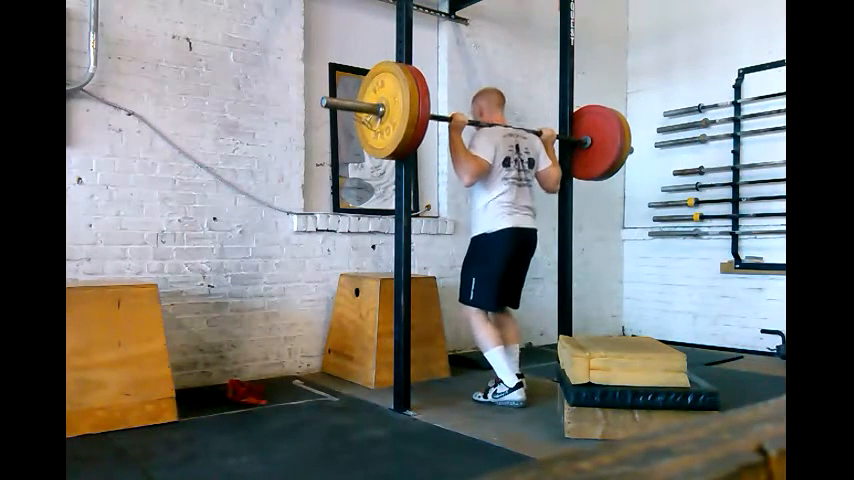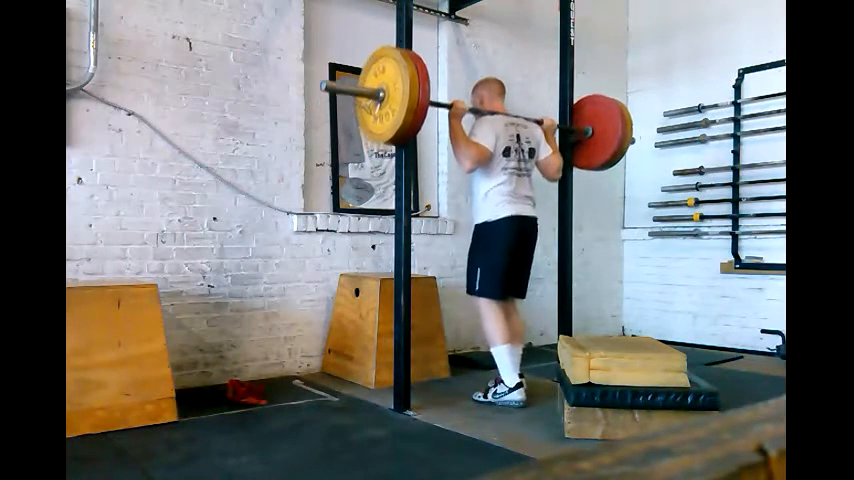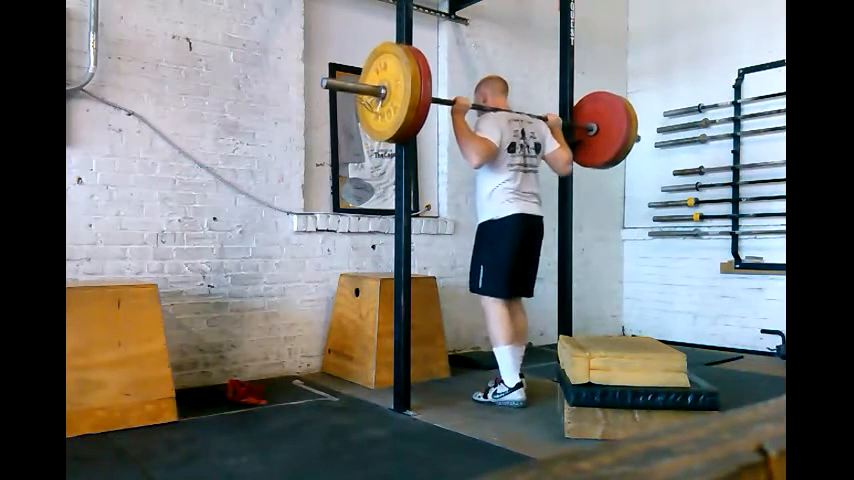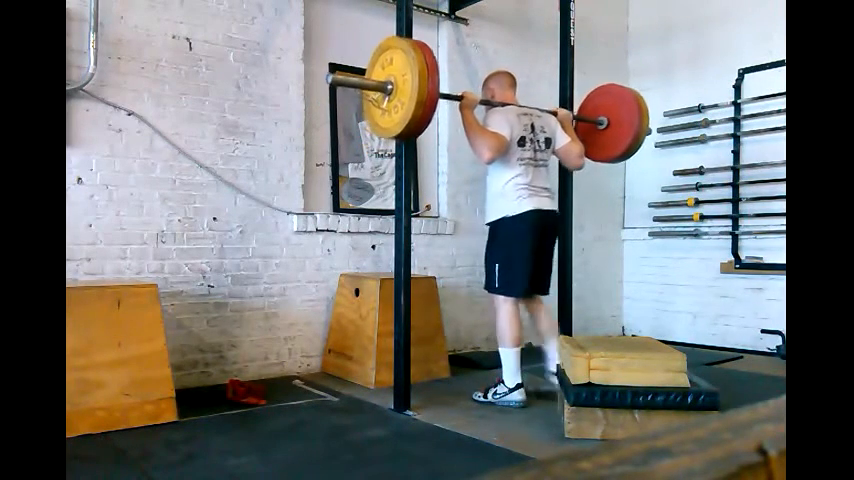
dt=0.3s
person 1, frame 1
left shoulder: (487, 136)
right shoulder: (530, 140)
left elbow: (468, 176)
right elbow: (552, 183)
left wrist: (455, 131)
right wrist: (548, 144)
left hip: (496, 235)
right hip: (525, 234)
left knee: (476, 311)
right knee: (499, 308)
left ankle: (510, 385)
right ankle: (513, 377)
person 1, frame 2
left shoulder: (488, 124)
right shoulder: (531, 128)
left elbow: (469, 161)
right elbow: (554, 171)
left wrist: (455, 119)
right wrist: (550, 134)
left hip: (497, 222)
right hip: (525, 222)
left knee: (488, 302)
right knee: (507, 301)
left ankle: (510, 385)
right ankle: (512, 376)
person 1, frame 3
left shoulder: (491, 121)
right shoulder: (536, 125)
left elbow: (476, 157)
right elbow: (564, 165)
left wrist: (458, 115)
right wrist: (556, 129)
left hip: (502, 219)
right hip: (531, 219)
left knee: (492, 300)
right knee: (513, 300)
left ankle: (510, 385)
right ankle: (512, 375)
person 1, frame 4
left shoulder: (500, 114)
right shoulder: (546, 119)
left elbow: (488, 151)
right elbow: (576, 159)
left wrist: (466, 110)
right wrist: (566, 123)
left hip: (515, 216)
right hip: (546, 214)
left knee: (505, 300)
right knee: (535, 297)
left ankle: (511, 386)
right ankle: (560, 371)
